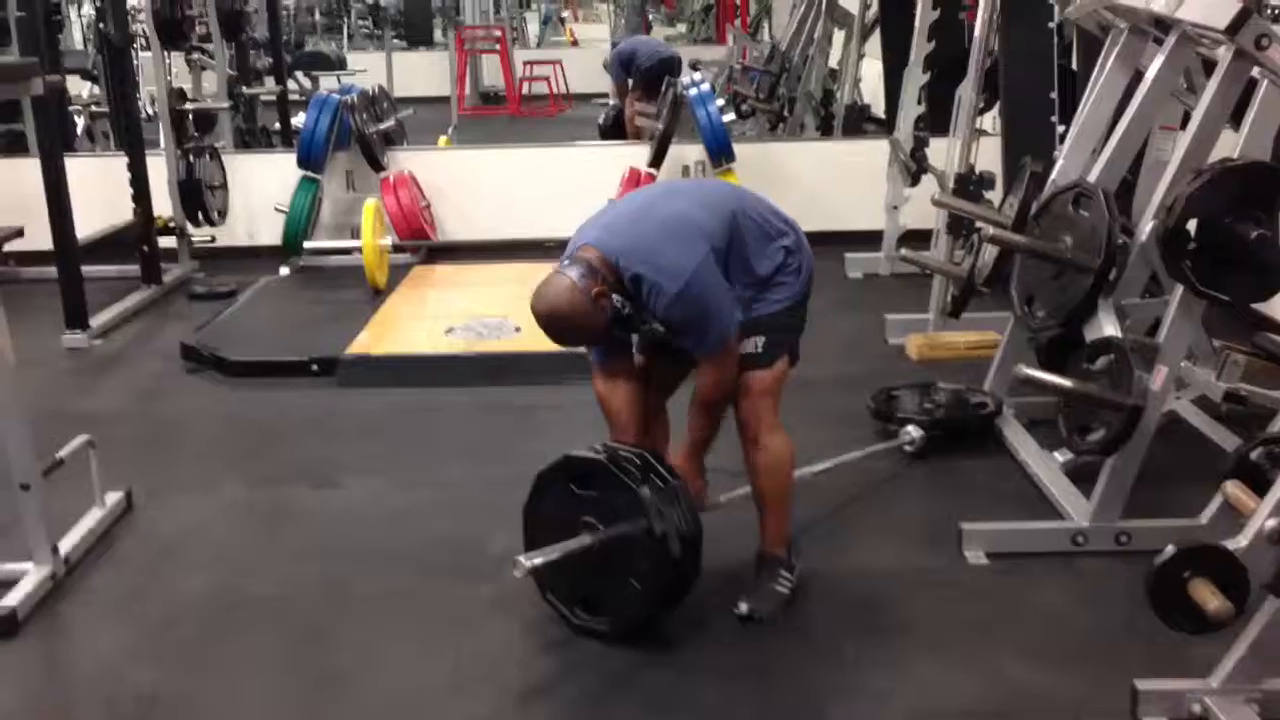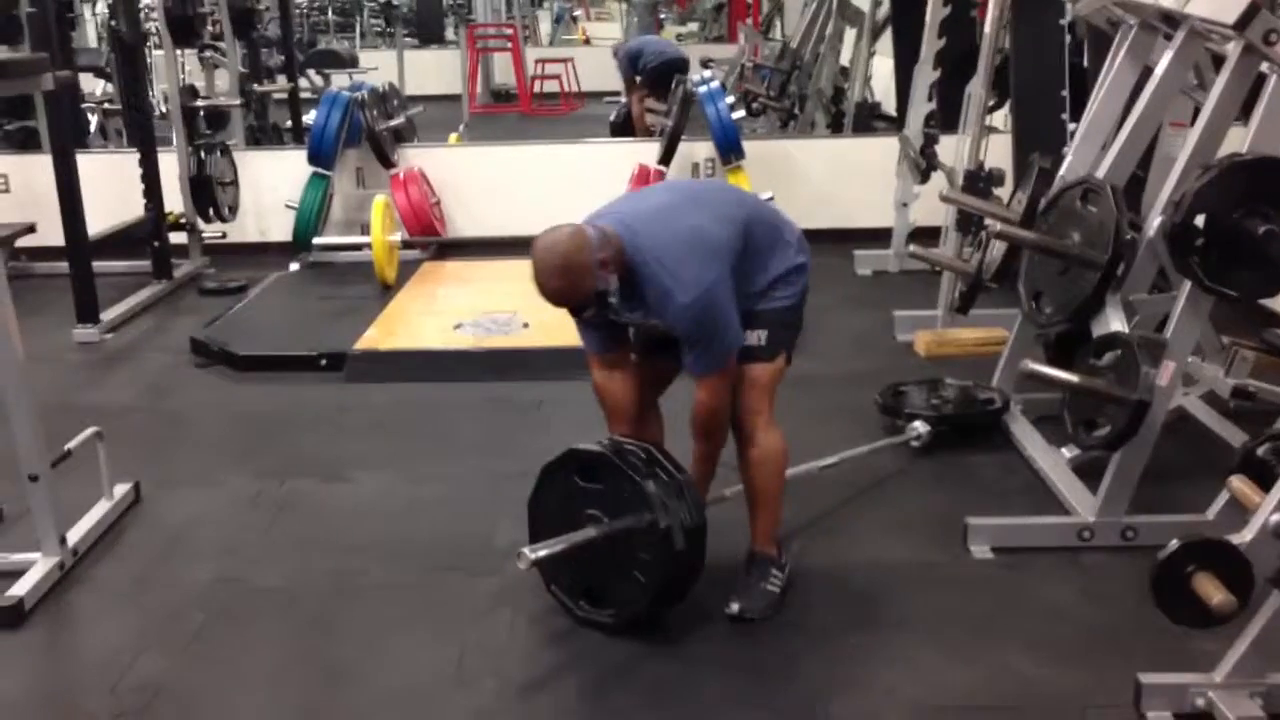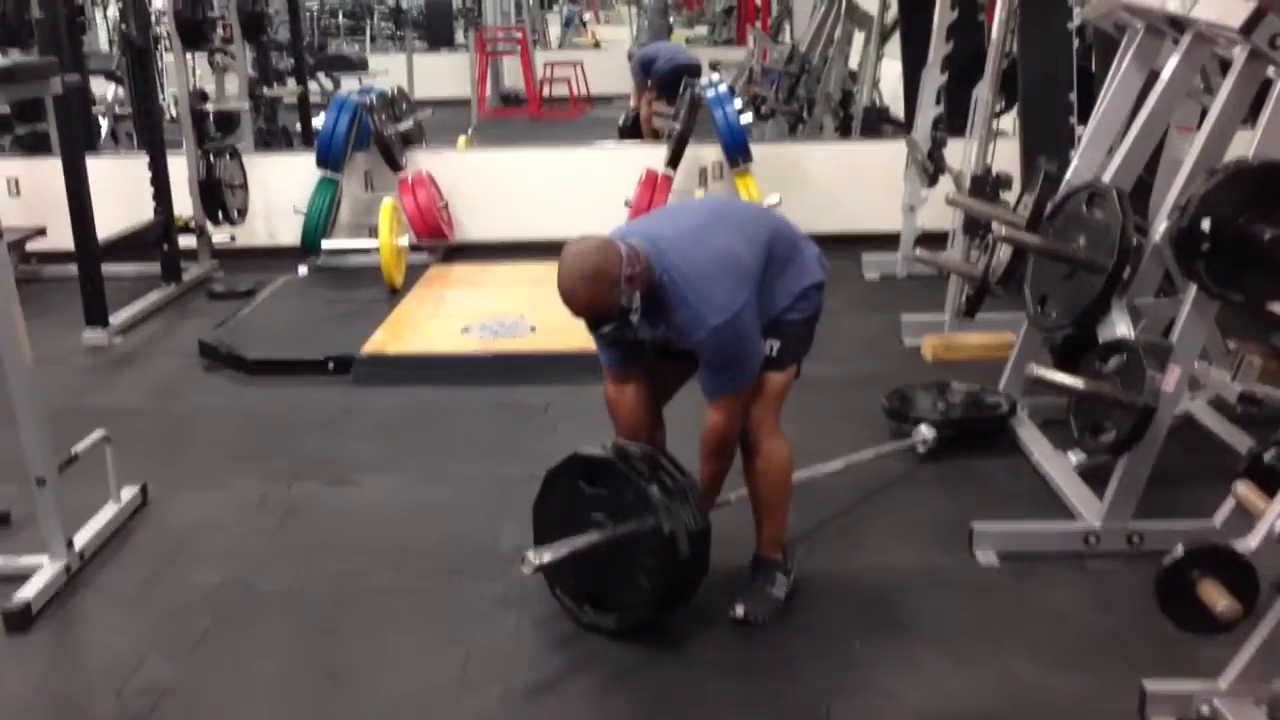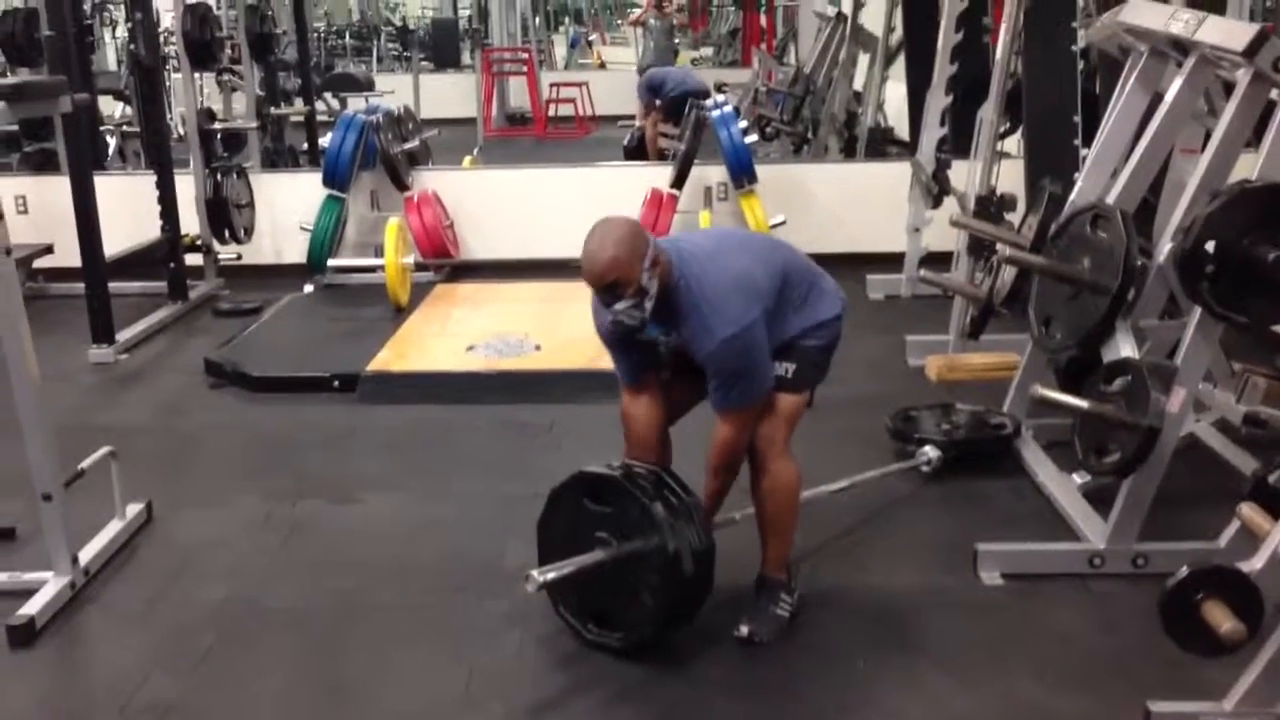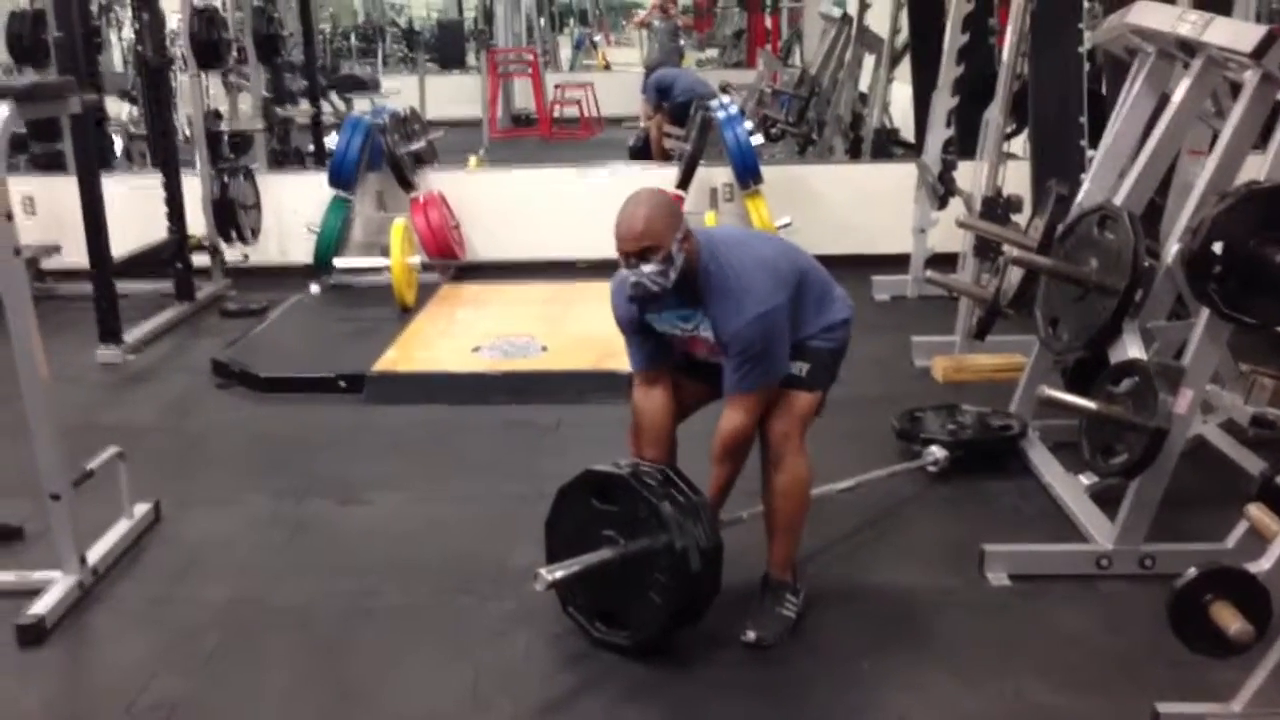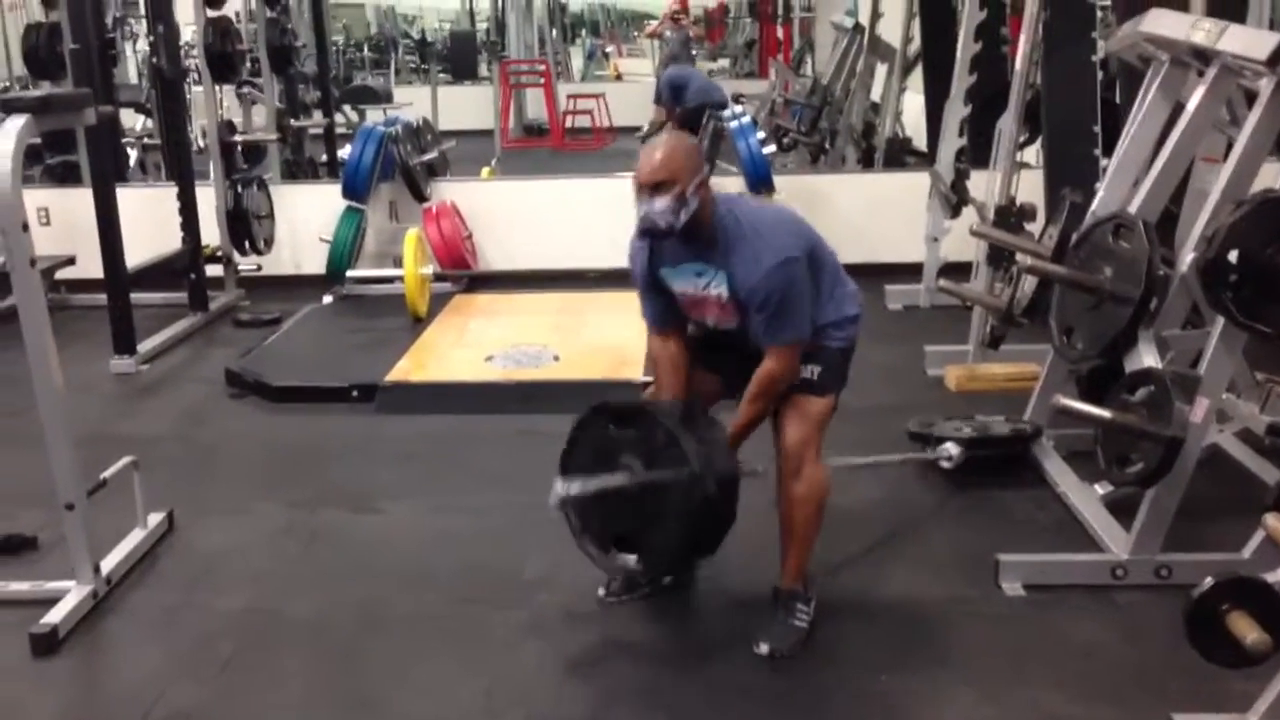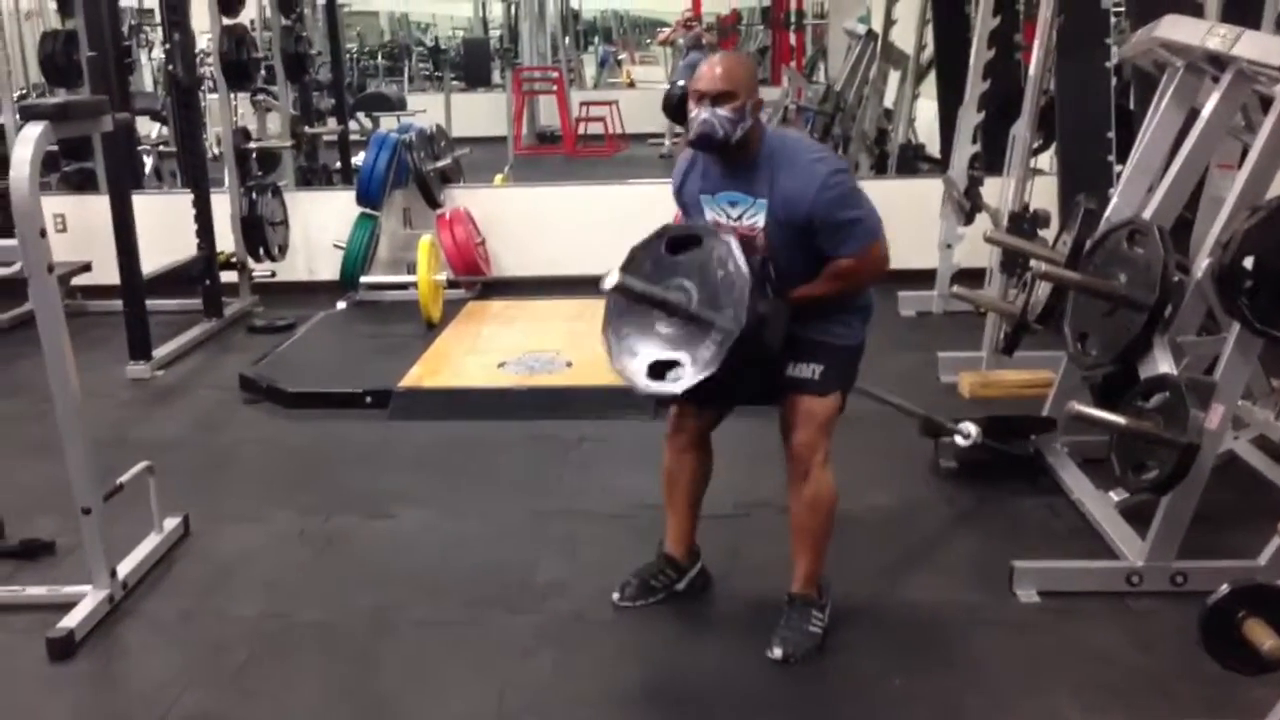
dt=0.5s
person 1, frame 1
left shoulder: (674, 279)
right shoulder: (575, 281)
left elbow: (719, 370)
right elbow: (613, 380)
left wrist: (689, 454)
left hip: (769, 273)
left knee: (755, 417)
right knee: (643, 397)
left ankle: (778, 558)
person 1, frame 2
left shoulder: (686, 285)
right shoulder: (583, 263)
left elbow: (712, 393)
right elbow: (611, 371)
left wrist: (698, 486)
left hip: (768, 274)
left knee: (748, 412)
right knee: (636, 395)
left ankle: (768, 556)
person 1, frame 3
left shoulder: (711, 308)
right shoulder: (605, 281)
left elbow: (725, 417)
right elbow: (624, 387)
left wrist: (699, 505)
left hip: (785, 285)
left knee: (755, 422)
right knee: (642, 401)
left ankle: (773, 562)
person 1, frame 4
left shoulder: (723, 317)
right shoulder: (614, 307)
left elbow: (734, 428)
right elbow: (640, 396)
left wrist: (701, 516)
left hip: (804, 320)
left knee: (765, 442)
right knee: (642, 425)
left ankle: (778, 581)
person 1, frame 5
left shoulder: (748, 296)
right shoulder: (629, 292)
left elbow: (741, 415)
right elbow: (652, 388)
left wrist: (707, 509)
left hip: (811, 328)
left knee: (780, 436)
right knee: (647, 416)
left ankle: (782, 582)
person 1, frame 6
left shoulder: (766, 250)
right shoulder: (650, 246)
left elbow: (785, 358)
right elbow: (667, 339)
left wrist: (728, 443)
left hip: (817, 330)
right hip: (727, 330)
left knee: (796, 442)
left ankle: (794, 592)
person 1, frame 7
left shoulder: (811, 175)
right shoulder: (690, 169)
left elbow: (871, 261)
left wrist: (783, 301)
left hip: (821, 319)
left knee: (805, 446)
right knee: (683, 421)
left ankle: (808, 596)
right ankle: (679, 560)
